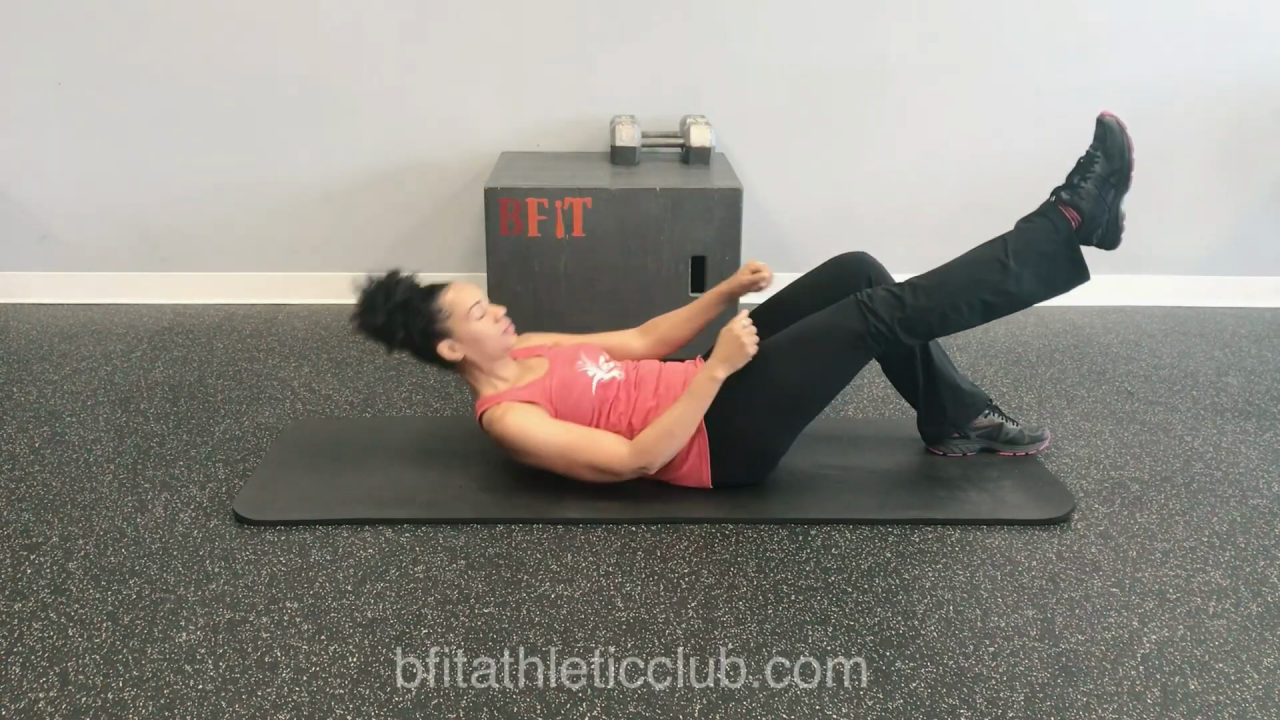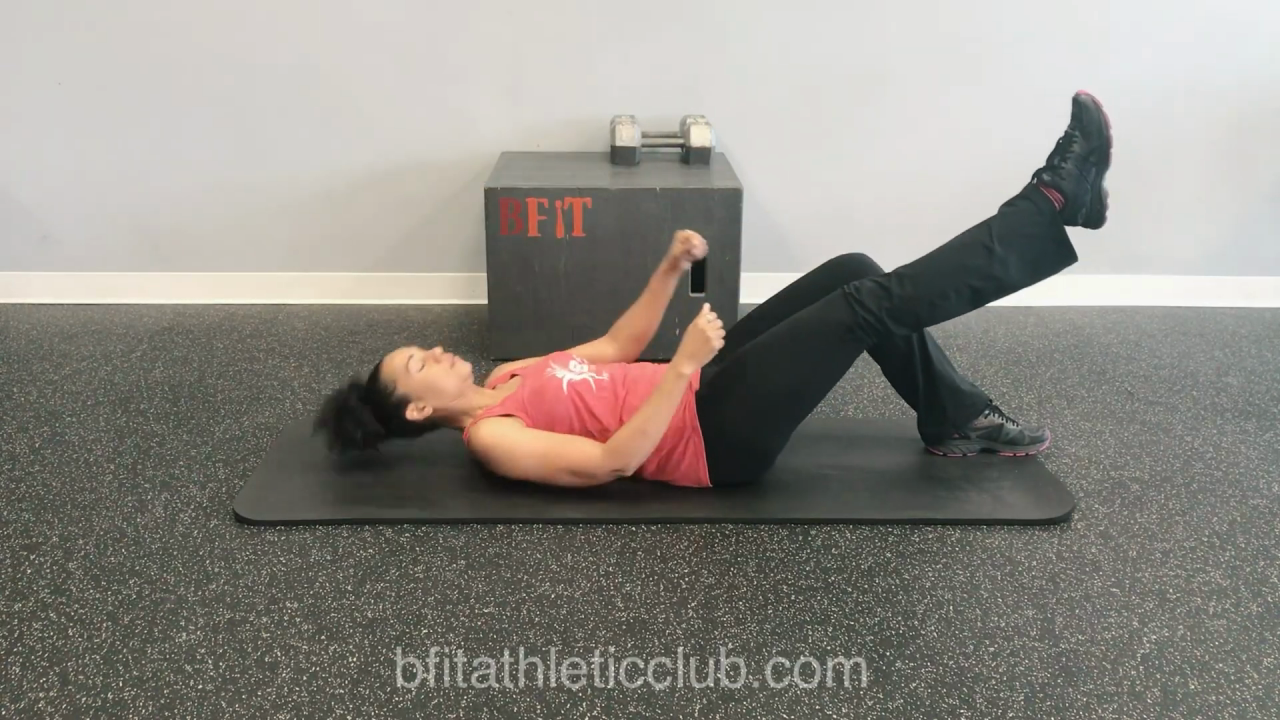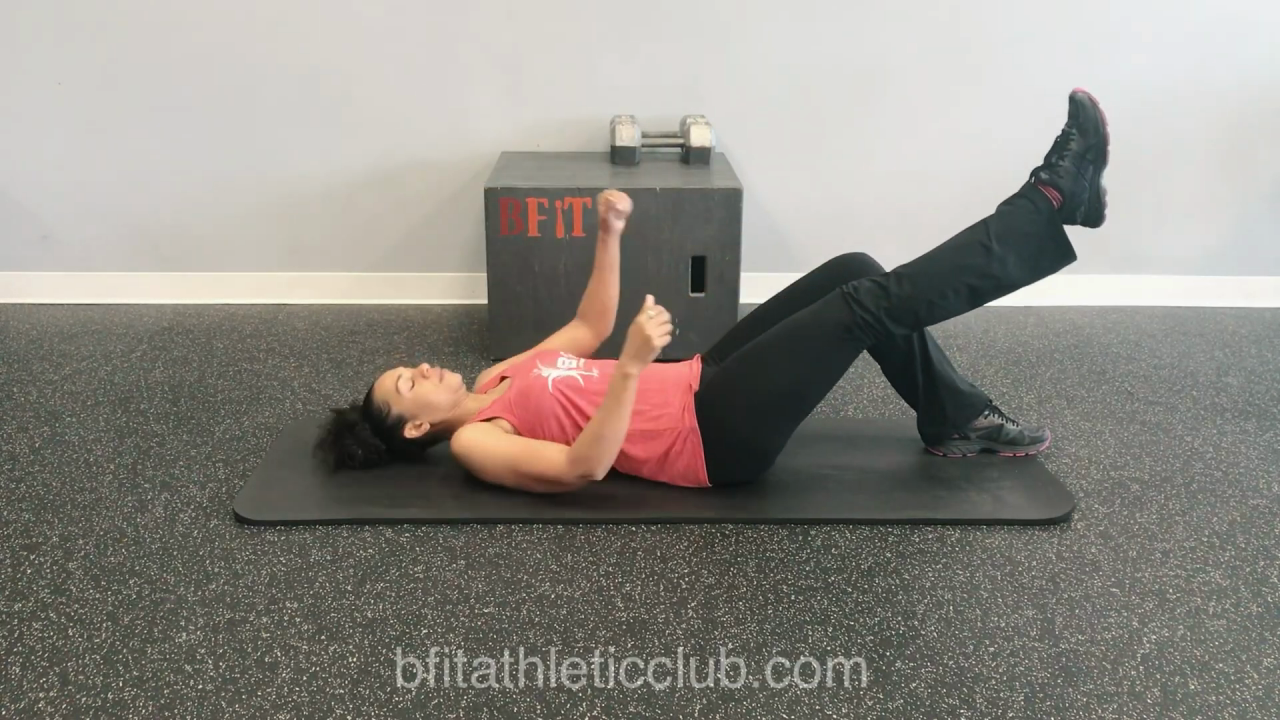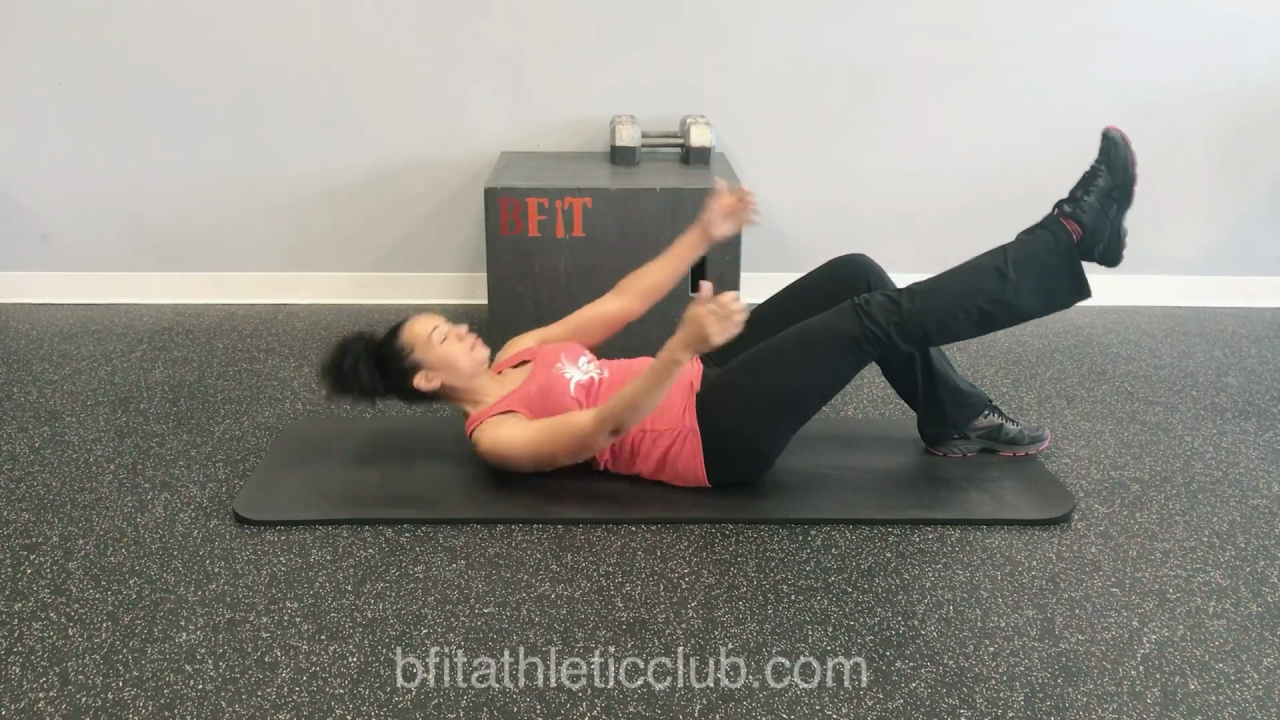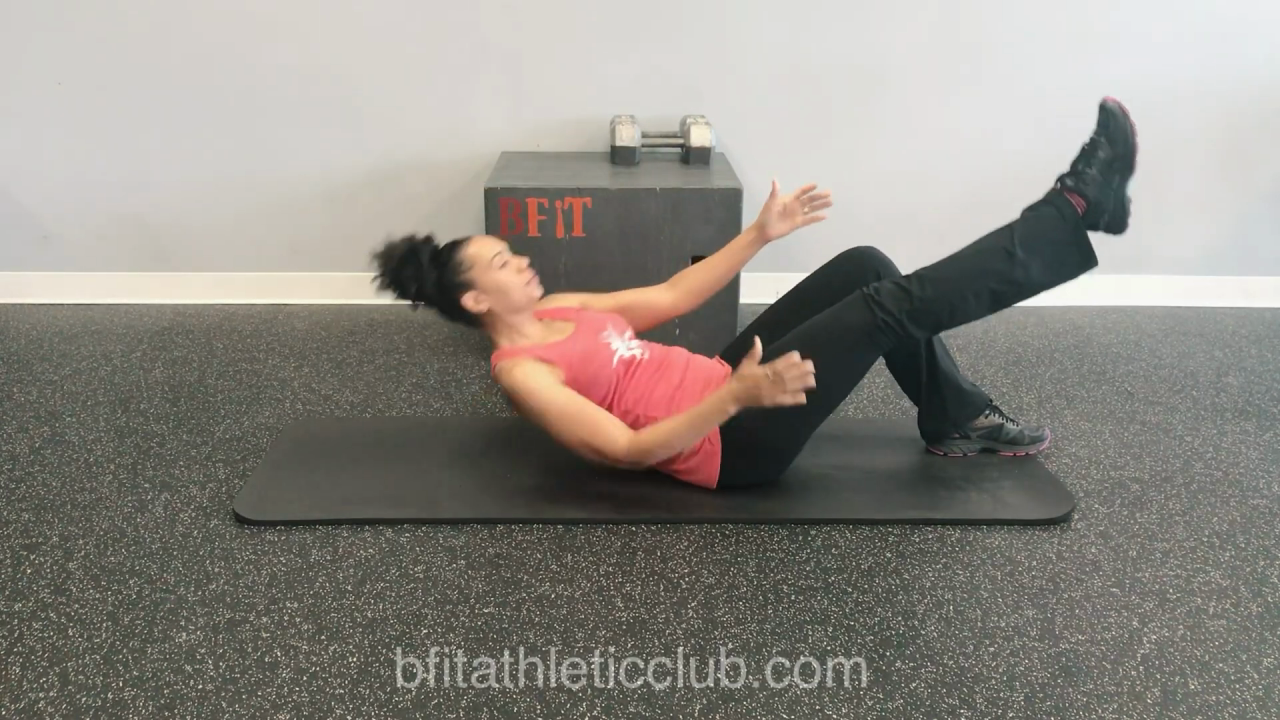
dt=0.2s
person 1, frame 1
left shoulder: (523, 353)
right shoulder: (509, 420)
left elbow: (644, 340)
right elbow: (636, 459)
left wrist: (726, 291)
right wrist: (719, 366)
left hip: (704, 395)
right hip: (720, 440)
left knee: (856, 272)
right knee: (881, 315)
left ankle: (957, 422)
right ankle: (1067, 223)
person 1, frame 2
left shoulder: (504, 381)
right shoulder: (488, 438)
left elbow: (621, 346)
right elbow: (616, 462)
left wrist: (669, 270)
right wrist: (686, 360)
left hip: (699, 392)
right hip: (714, 438)
left knee: (855, 273)
right knee: (871, 307)
left ankle: (956, 421)
right ankle: (1050, 203)
person 1, frame 3
left shoulder: (498, 378)
right shoulder: (476, 445)
left elbow: (587, 325)
right elbow: (586, 467)
left wrist: (611, 232)
right wrist: (635, 362)
left hip: (698, 389)
right hip: (714, 436)
left knee: (853, 271)
right knee: (871, 306)
left ankle: (956, 422)
right ankle: (1048, 204)
person 1, frame 4
left shoulder: (516, 355)
right shoulder: (492, 433)
left elbow: (620, 303)
right elbow: (604, 428)
left wrist: (700, 234)
right wrist: (682, 346)
left hip: (704, 391)
right hip: (715, 440)
left knee: (853, 274)
right knee: (878, 319)
left ankle: (956, 422)
right ankle: (1069, 236)
person 1, frame 5
left shoulder: (552, 310)
right shoulder: (520, 372)
left elbow: (672, 296)
right elbow: (632, 448)
left wrist: (760, 235)
right wrist: (744, 395)
left hip: (725, 392)
right hip: (728, 442)
left knee: (862, 267)
right knee: (892, 308)
left ankle: (958, 422)
right ankle: (1074, 208)
